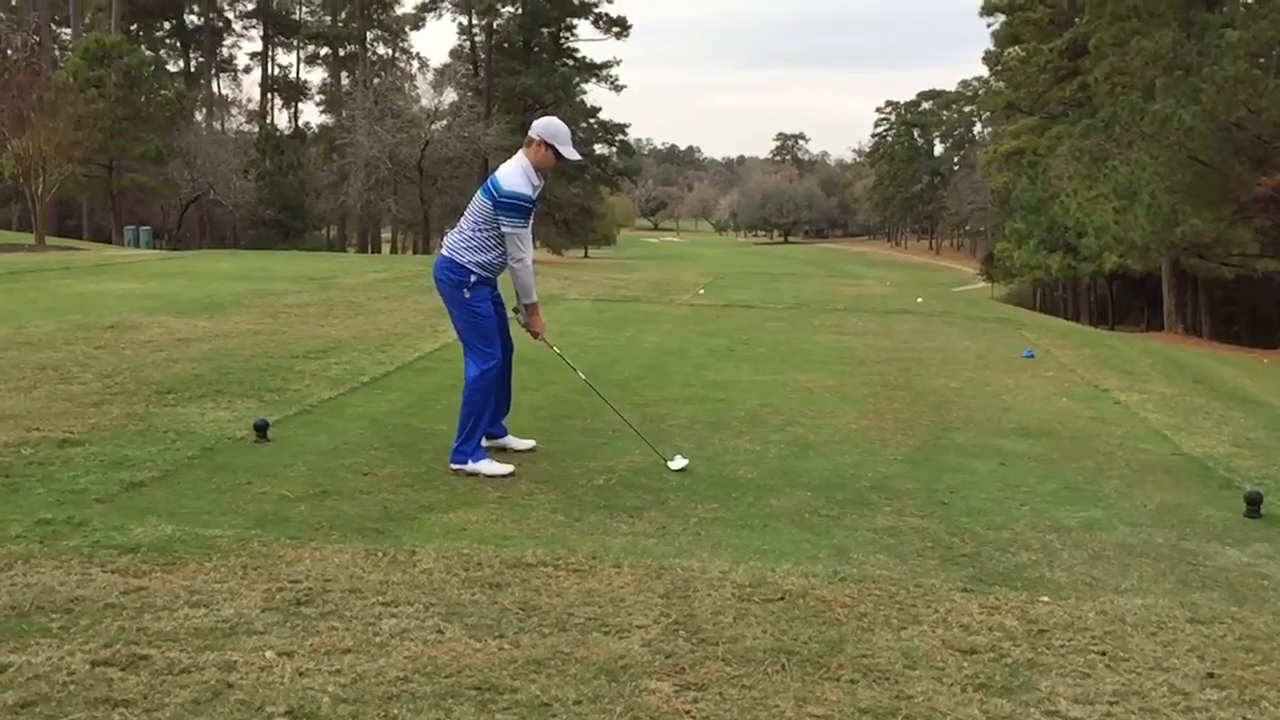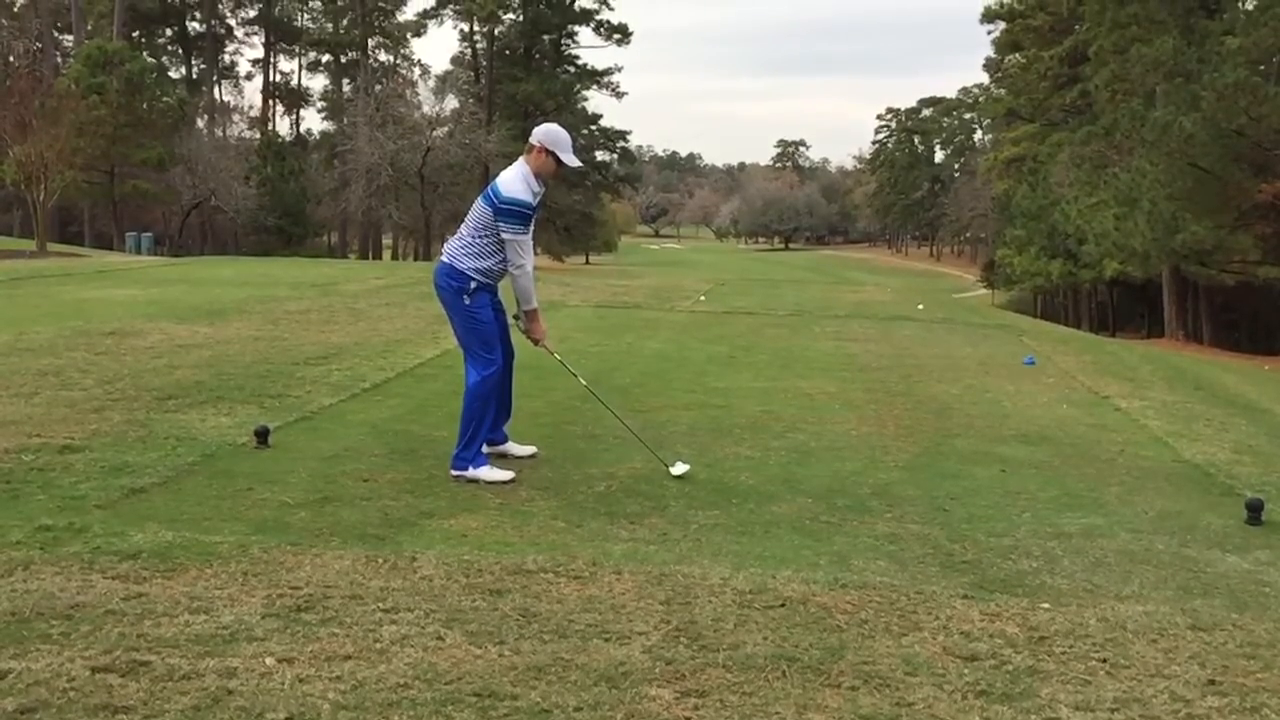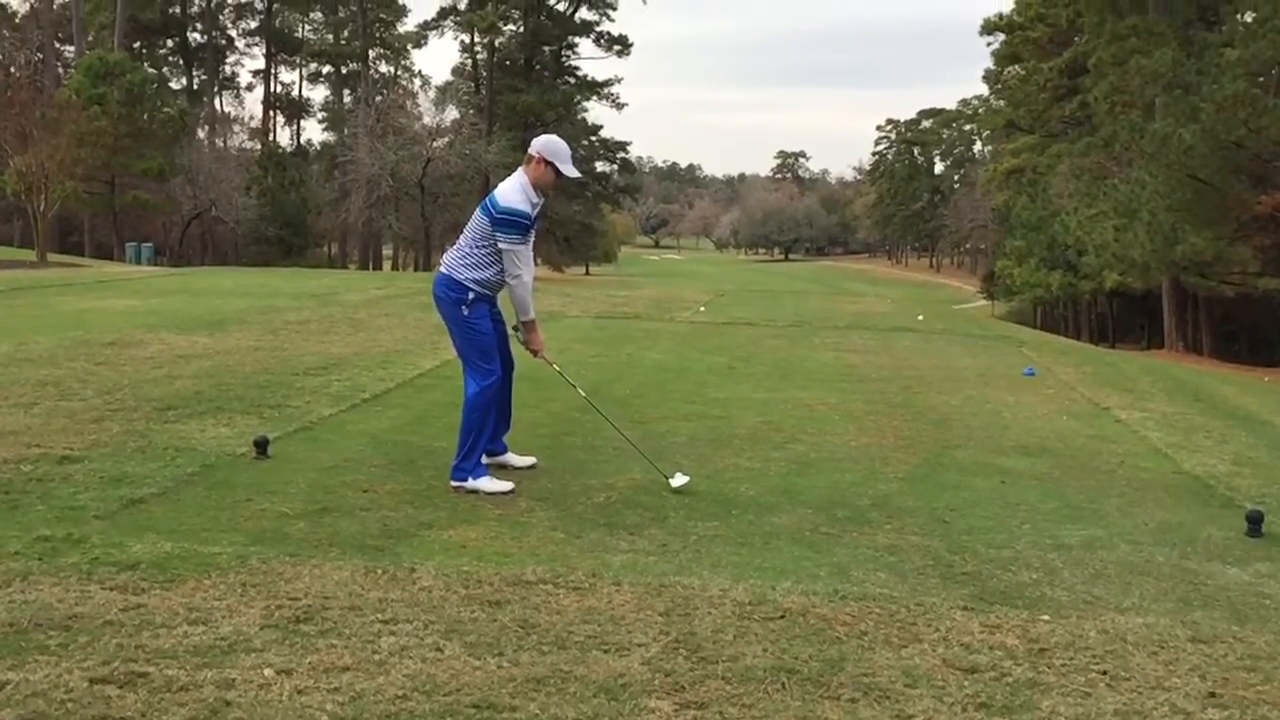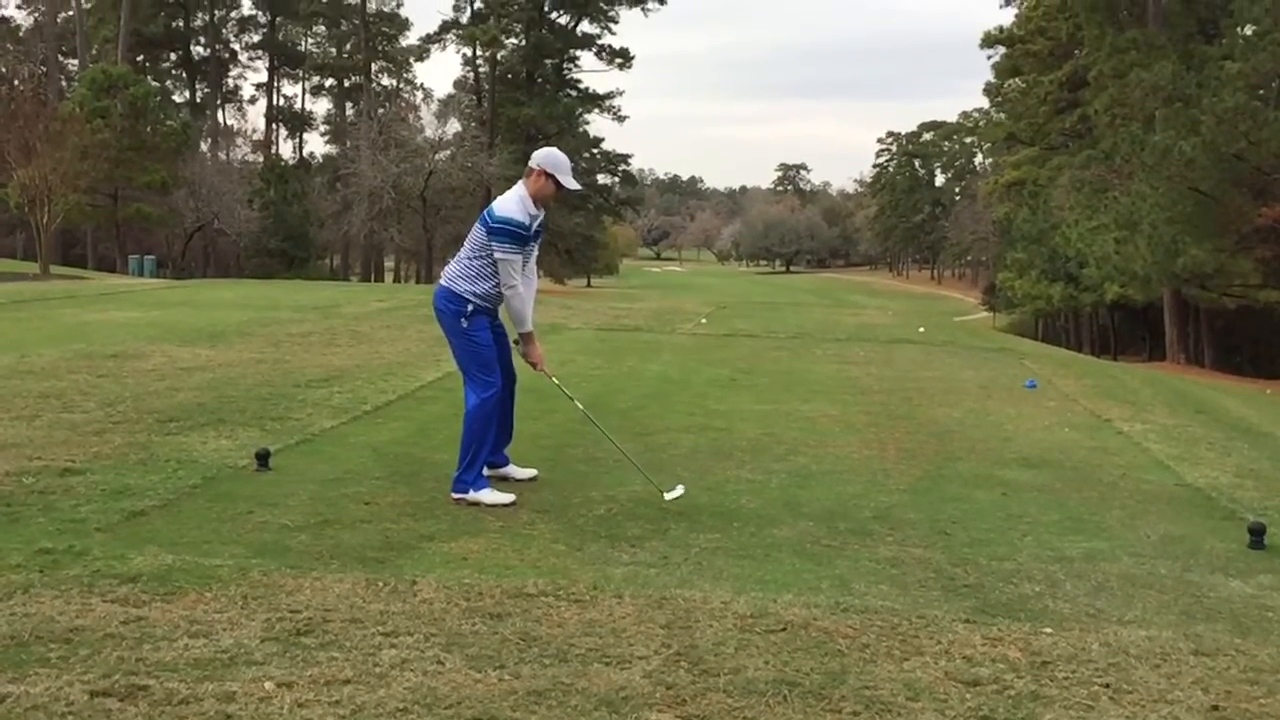
dt=1s
person 1, frame 1
left shoulder: (523, 177)
right shoulder: (515, 188)
left elbow: (520, 252)
right elbow: (519, 257)
left wrist: (526, 304)
right wrist: (532, 309)
left hip: (476, 274)
right hip: (461, 274)
left knee: (502, 352)
right knee: (486, 359)
left ankle: (493, 430)
right ankle: (466, 454)
person 1, frame 2
left shoulder: (524, 184)
right shoulder: (515, 193)
left elbow: (521, 258)
right elbow: (519, 264)
left wrist: (526, 310)
right wrist: (532, 316)
left hip: (477, 280)
right hip: (461, 280)
left knee: (503, 358)
right knee: (486, 366)
left ankle: (494, 437)
right ankle: (467, 460)
person 1, frame 3
left shoulder: (528, 198)
right shoulder: (512, 203)
left elbow: (524, 263)
right elbow: (516, 274)
left wrist: (526, 320)
right wrist: (530, 326)
left hip: (477, 291)
right hip: (459, 290)
left knee: (503, 367)
right knee: (485, 376)
left ankle: (493, 447)
right ankle: (467, 471)
person 1, frame 4
left shoulder: (534, 214)
right shoulder: (509, 215)
left elbow: (528, 275)
right elbow: (511, 285)
left wrist: (526, 332)
right wrist: (529, 338)
left hip: (481, 305)
right hip: (459, 302)
left knee: (505, 380)
right knee: (485, 387)
left ankle: (495, 459)
right ankle: (468, 483)
